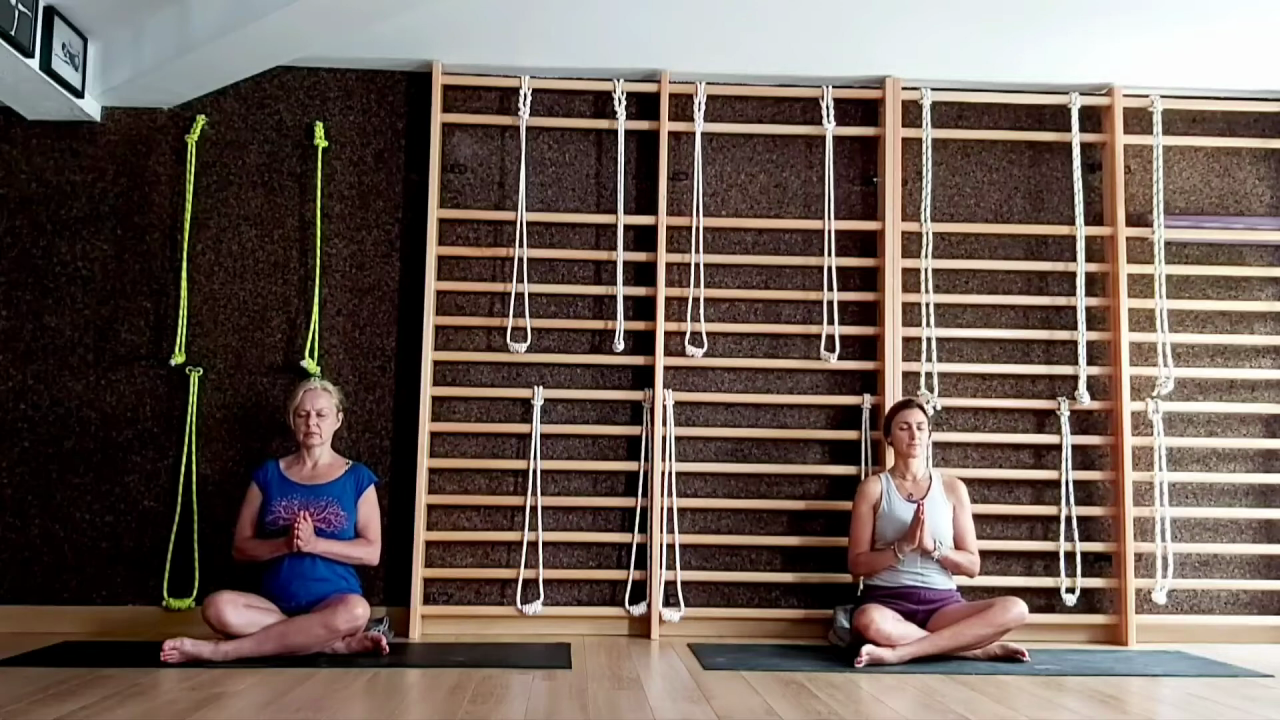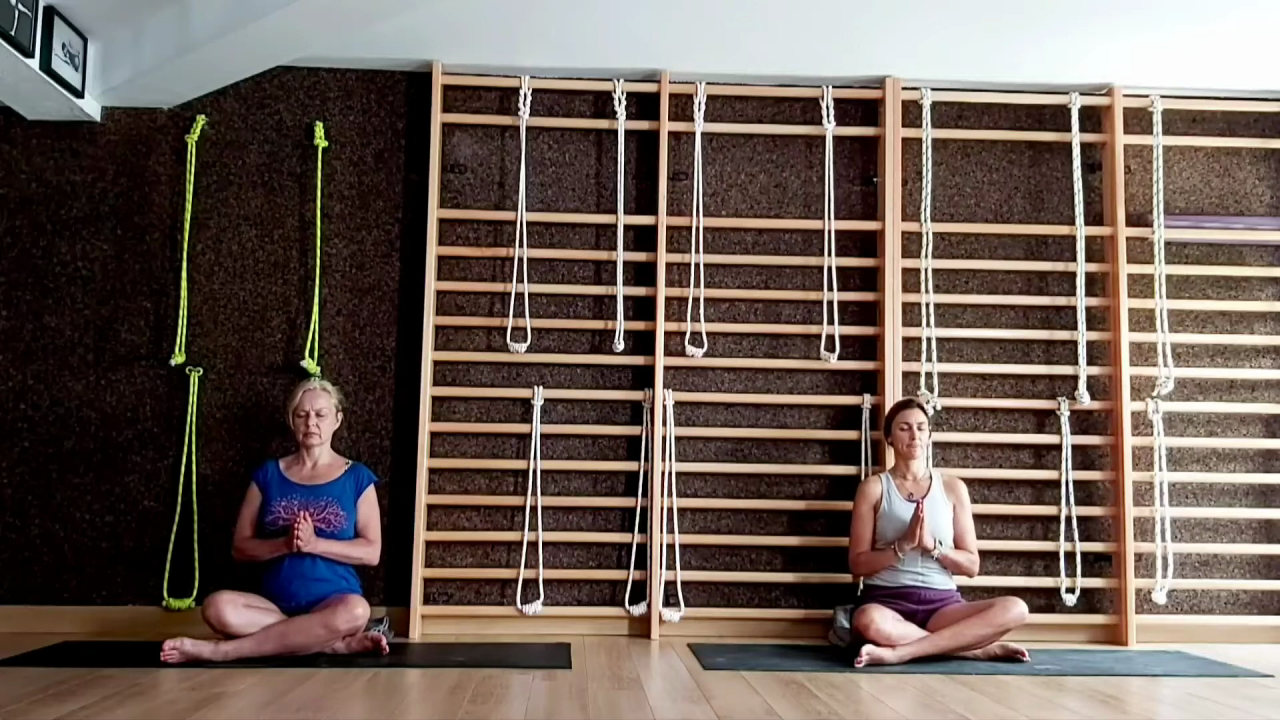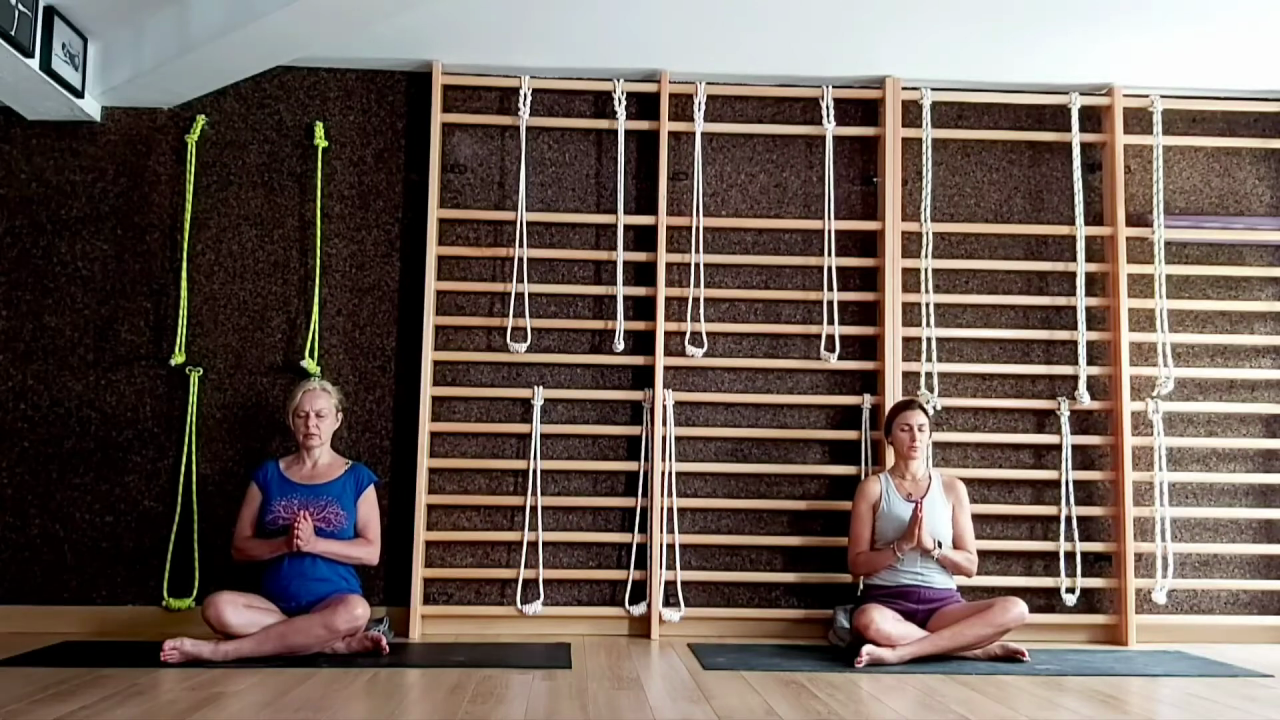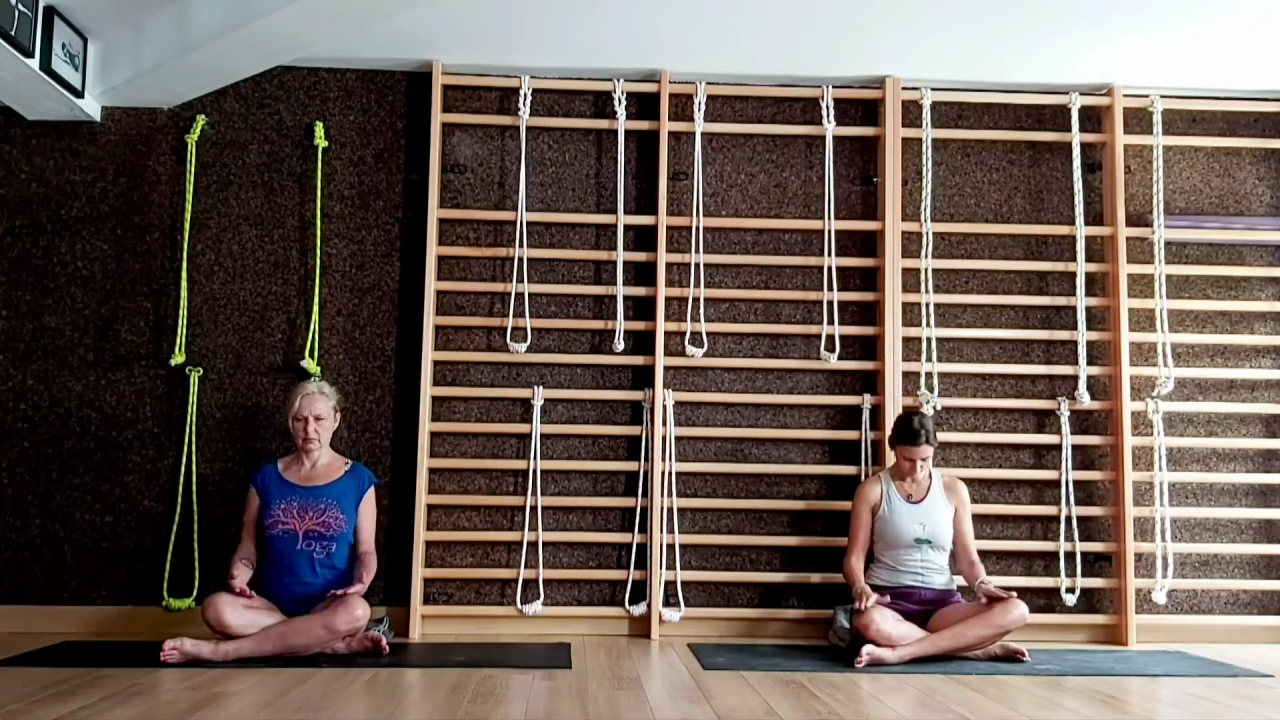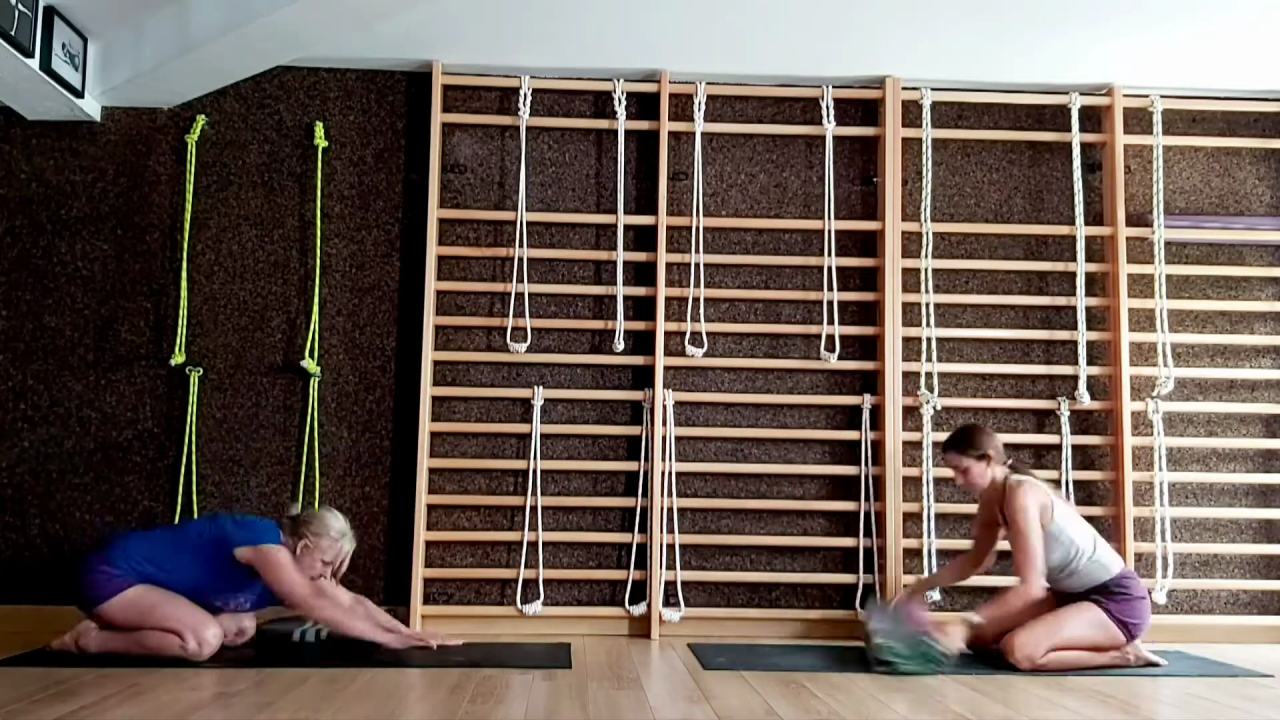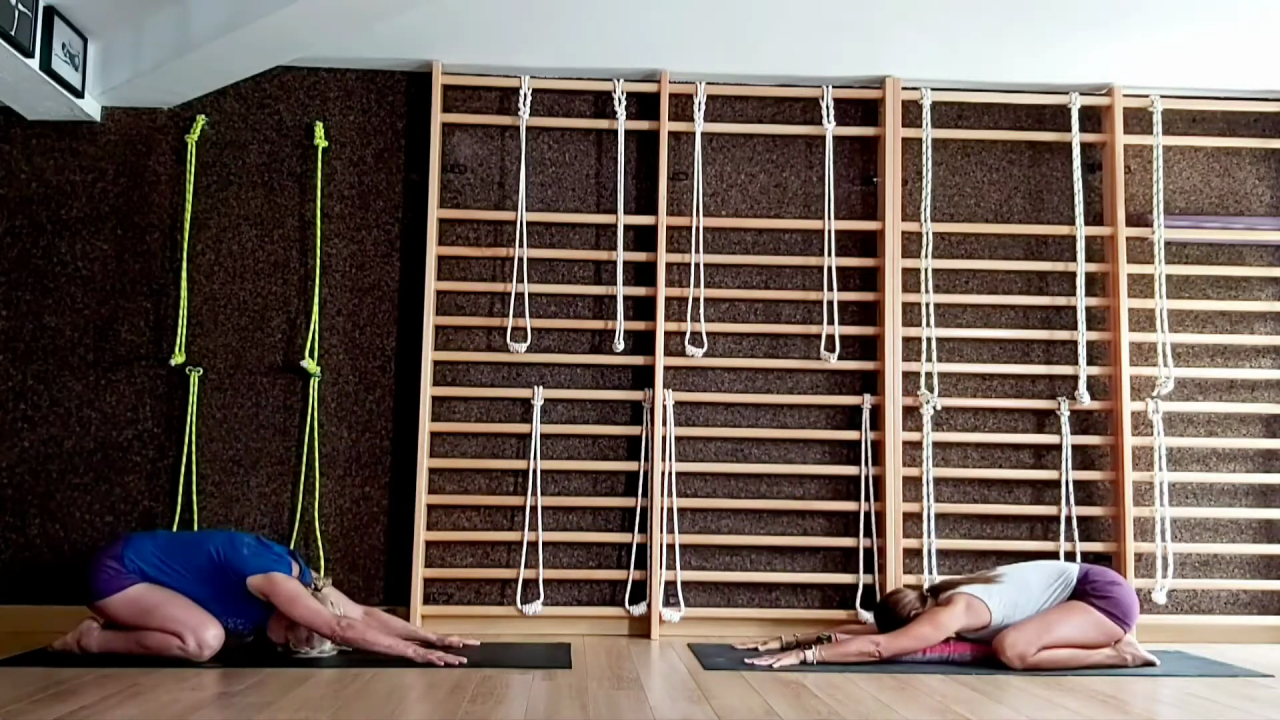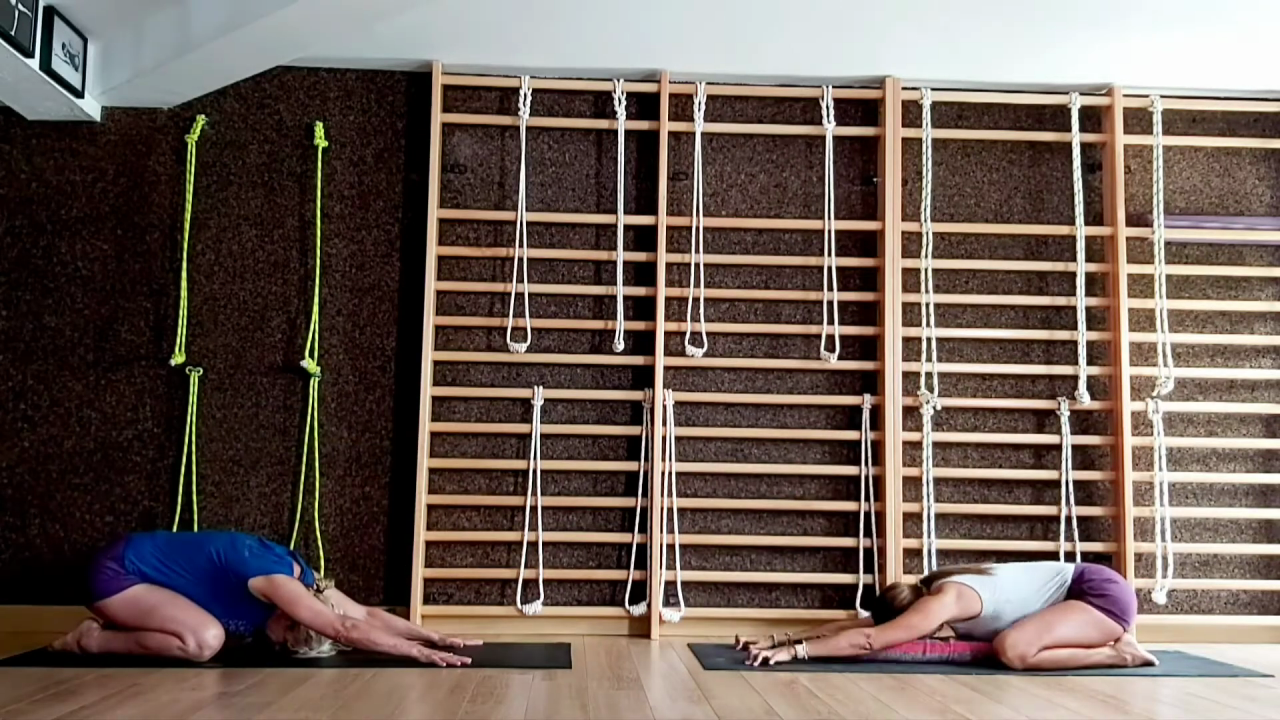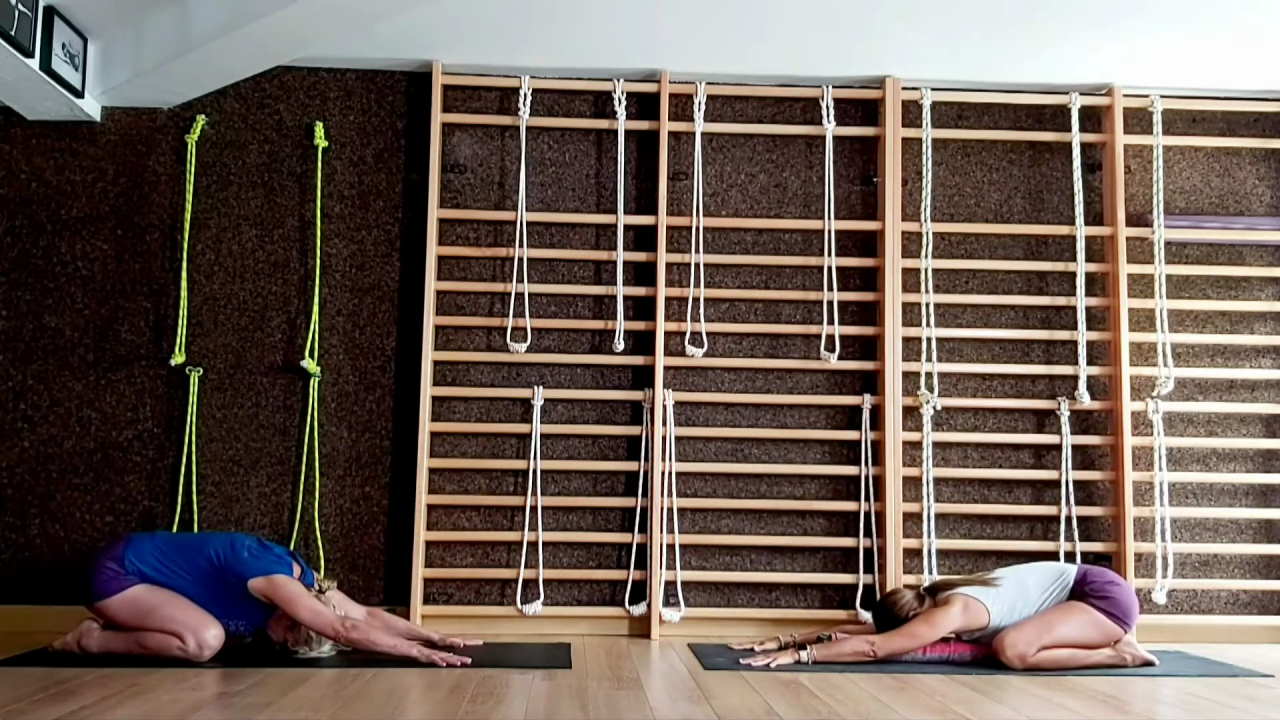
dt=0.2s
person 1, frame 1
left shoulder: (358, 478)
right shoulder: (268, 475)
left elbow: (371, 552)
right elbow: (241, 547)
left wrist: (315, 544)
right wrist: (284, 544)
left hip: (334, 602)
right hip: (274, 603)
left knee: (355, 611)
right knee: (218, 607)
left ankle: (222, 650)
right ankle: (337, 642)
person 1, frame 2
left shoulder: (358, 478)
right shoulder: (268, 475)
left elbow: (371, 551)
right elbow: (240, 547)
left wrist: (314, 544)
right wrist: (284, 544)
left hip: (333, 602)
right hip: (274, 603)
left knee: (355, 611)
right knee: (218, 607)
left ankle: (220, 650)
right ankle: (337, 642)
person 1, frame 3
left shoulder: (357, 478)
right shoulder: (268, 475)
left elbow: (371, 551)
right elbow: (240, 547)
left wrist: (313, 543)
right wrist: (285, 543)
left hip: (332, 602)
right hip: (274, 604)
left knee: (355, 611)
right knee: (218, 607)
left ankle: (219, 651)
right ankle: (338, 642)
person 1, frame 4
left shoulder: (360, 480)
right shoulder: (269, 477)
left elbow: (368, 553)
right elbow: (248, 548)
left wrist: (360, 585)
right wrist: (238, 577)
left hip: (327, 608)
right knee: (217, 609)
left ankle: (218, 652)
person 1, frame 5
left shoulder: (278, 553)
right shoulder: (264, 544)
left elbow: (348, 601)
right elbow: (317, 606)
left wrist: (409, 634)
right wrist: (394, 639)
left hip: (135, 576)
right hip: (109, 578)
left knee: (241, 630)
right knee: (202, 639)
left ankle: (115, 626)
right ankle: (92, 639)
person 1, frame 6
left shoulder: (296, 575)
right shoulder: (271, 575)
left elbow: (364, 614)
right elbow: (342, 628)
left wrist: (432, 637)
right wrist: (415, 652)
left hip: (141, 563)
right hip: (118, 572)
left knee: (233, 631)
right knee: (204, 640)
left ankle: (125, 626)
right ankle: (93, 639)
person 1, frame 7
left shoulder: (298, 575)
right shoulder: (273, 577)
left elbow: (367, 613)
right elbow: (345, 629)
left wrist: (435, 637)
right wrist: (421, 651)
left hip: (141, 563)
right hip: (117, 572)
left knee: (230, 630)
right knee: (204, 639)
left ankle: (120, 626)
right ankle: (92, 640)
person 1, frame 8
left shoulder: (298, 574)
right shoulder: (272, 577)
left elbow: (366, 613)
right elbow: (345, 629)
left wrist: (437, 636)
right wrist: (421, 651)
left hip: (141, 563)
right hip: (117, 572)
left knee: (233, 629)
right knee: (204, 640)
left ankle: (119, 626)
right ankle: (91, 640)
person 2, frame 1
left shoulder: (952, 488)
right shoulder: (873, 488)
left elbow: (972, 566)
right elbow: (856, 564)
left wrist: (932, 547)
right wrist: (903, 546)
left hip: (941, 602)
right hip: (887, 600)
left knee: (1015, 608)
right knee: (870, 622)
left ankle: (900, 652)
right ankle: (980, 649)
person 2, frame 2
left shoulder: (954, 489)
right shoulder: (873, 487)
left elbow: (971, 566)
right elbow: (857, 564)
left wrist: (933, 545)
right wrist: (904, 545)
left hip: (942, 602)
right hip: (887, 600)
left knee: (1014, 608)
right knee: (870, 622)
left ankle: (899, 652)
right ankle: (980, 648)
person 2, frame 3
left shoulder: (952, 488)
right shoulder: (872, 488)
left elbow: (970, 565)
right elbow: (857, 563)
left wrist: (932, 546)
right wrist: (904, 545)
left hip: (942, 602)
right hip: (887, 601)
left knee: (1015, 608)
right knee: (870, 622)
left ankle: (897, 653)
right ankle: (982, 649)
person 2, frame 4
left shoulder: (954, 491)
right shoulder: (871, 490)
left elbow: (967, 558)
right elbow: (855, 559)
left wrist: (981, 585)
right wrist: (861, 588)
left hip: (940, 604)
right hip: (892, 603)
left knee: (1015, 611)
right knee: (871, 624)
left ankle: (898, 653)
right ankle: (984, 650)
person 2, frame 5
left shoulder: (1018, 495)
right shoulder: (992, 497)
left elbow: (1030, 586)
right elbow: (978, 559)
left wrist: (968, 627)
right wrist: (921, 585)
left hip: (1115, 599)
left knee: (1019, 651)
right knee: (989, 637)
left ankle: (1120, 654)
person 2, frame 6
left shoulder: (953, 611)
right shoulder: (934, 603)
left elbow: (879, 647)
right elbow: (867, 631)
left wrist: (803, 654)
right wrist: (796, 641)
left hip: (1106, 594)
right hip: (1081, 588)
left knee: (1013, 649)
left ankle: (1119, 652)
right ankle: (1108, 640)
person 2, frame 7
left shoulder: (946, 600)
right shoulder: (931, 593)
left elbow: (871, 640)
right elbow: (857, 626)
left wrist: (796, 649)
right wrist: (784, 639)
left hip: (1104, 592)
right hip: (1082, 586)
left knee: (1014, 649)
left ankle: (1118, 653)
right ankle: (1110, 641)
person 2, frame 8
left shoulder: (951, 612)
right shoulder: (933, 601)
left elbow: (872, 647)
right elbow: (859, 629)
left wrist: (799, 653)
right wrist: (786, 640)
left hip: (1105, 593)
right hip: (1083, 587)
left knee: (1013, 649)
left ankle: (1120, 653)
right ankle: (1113, 641)
